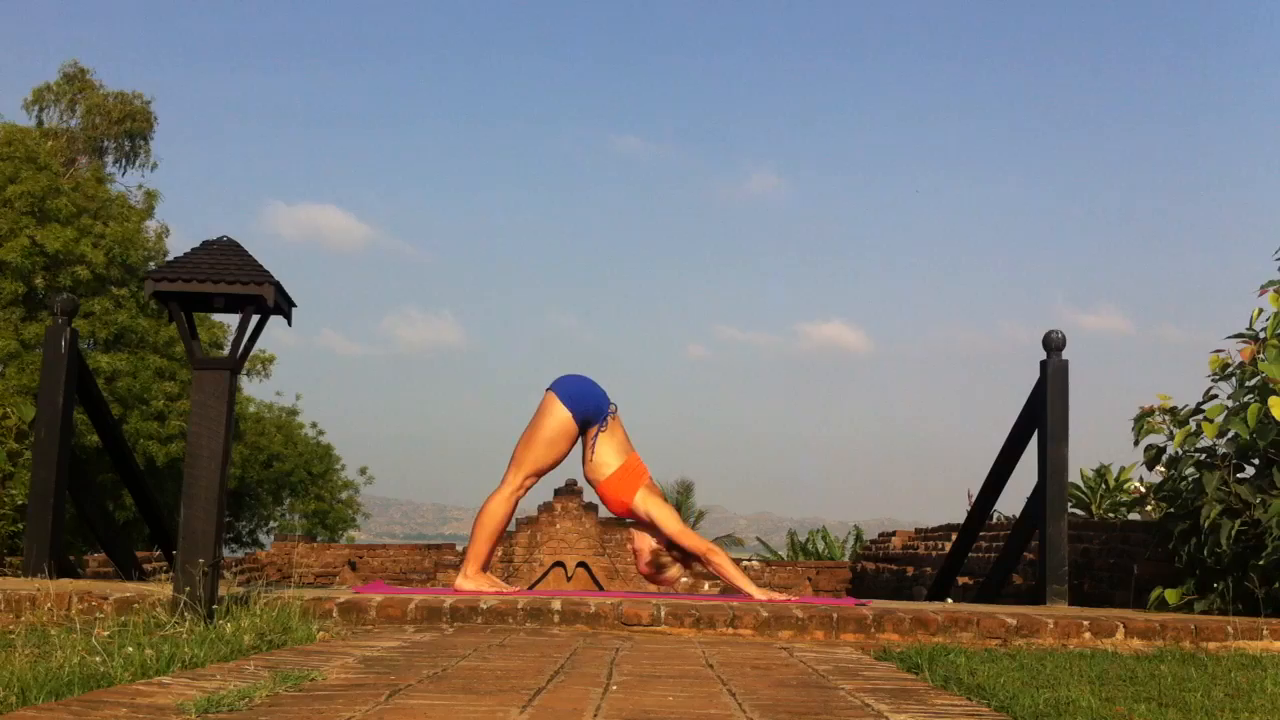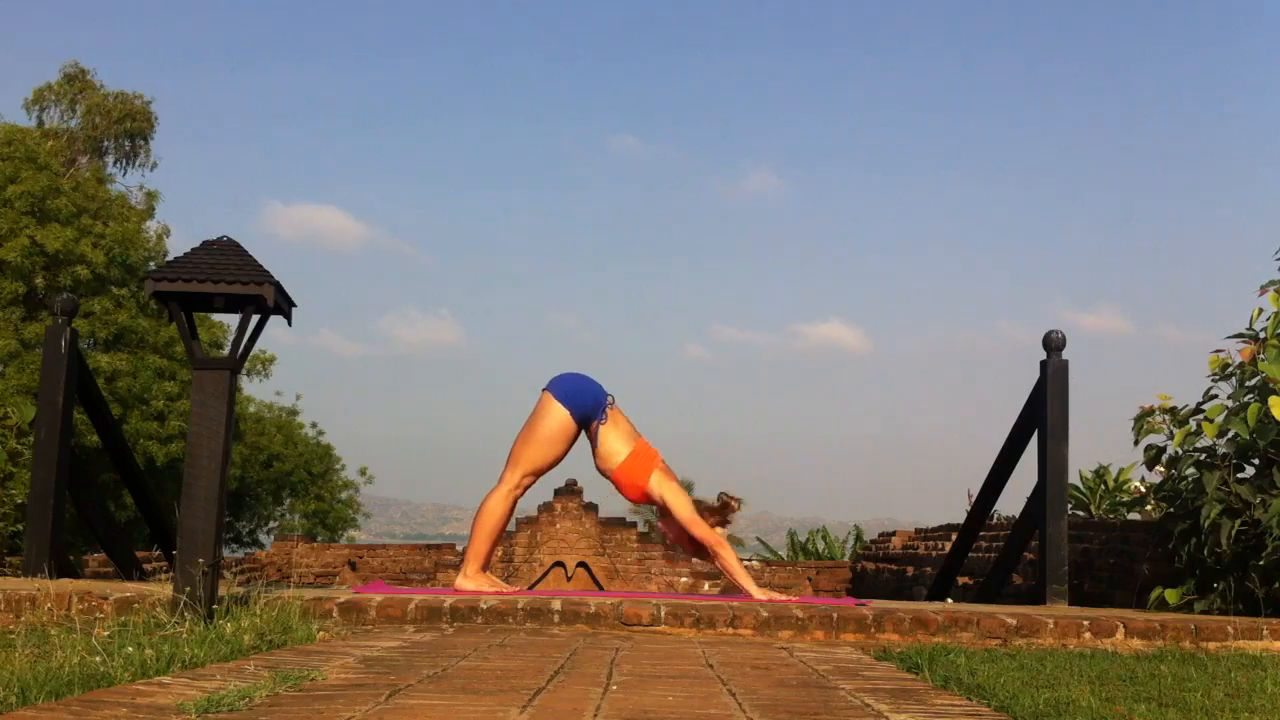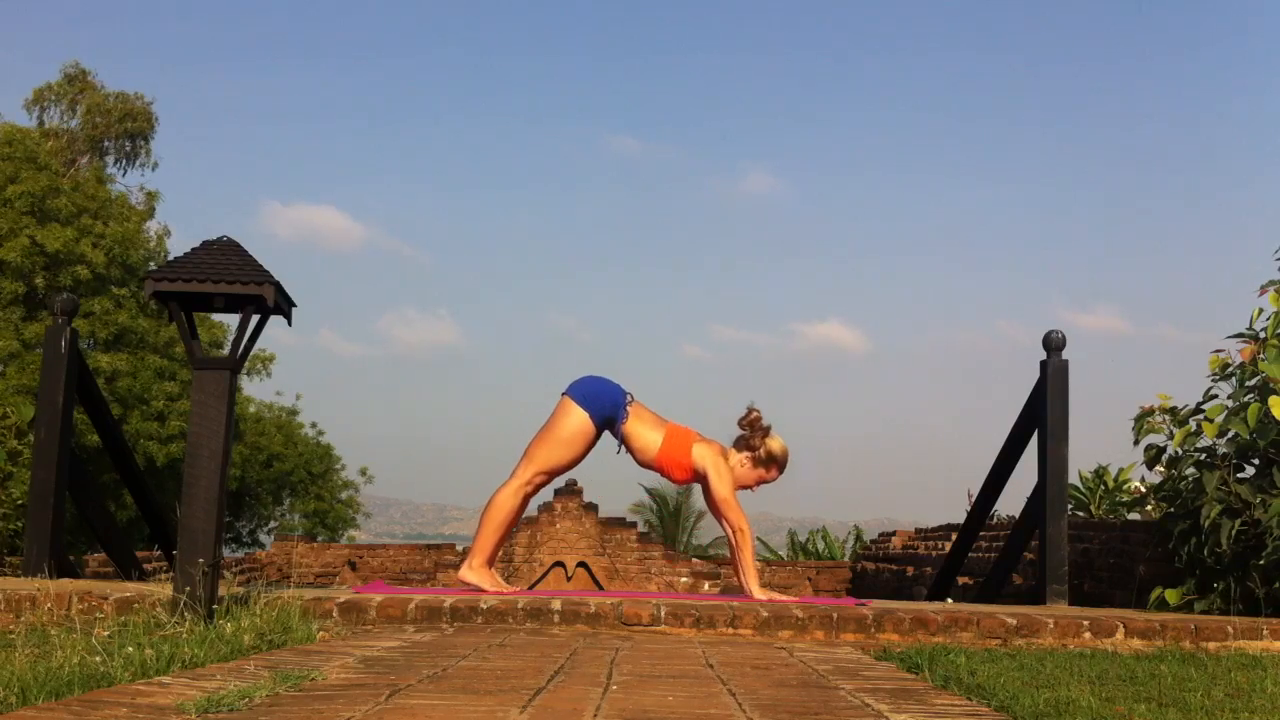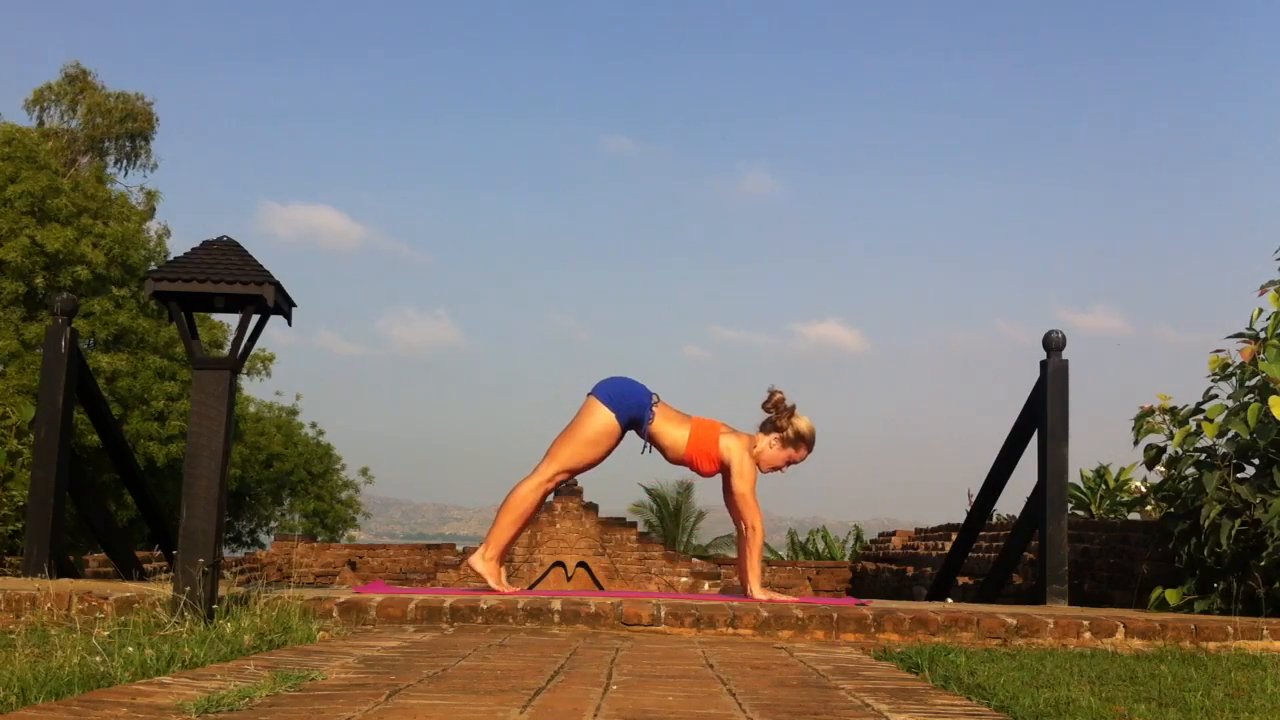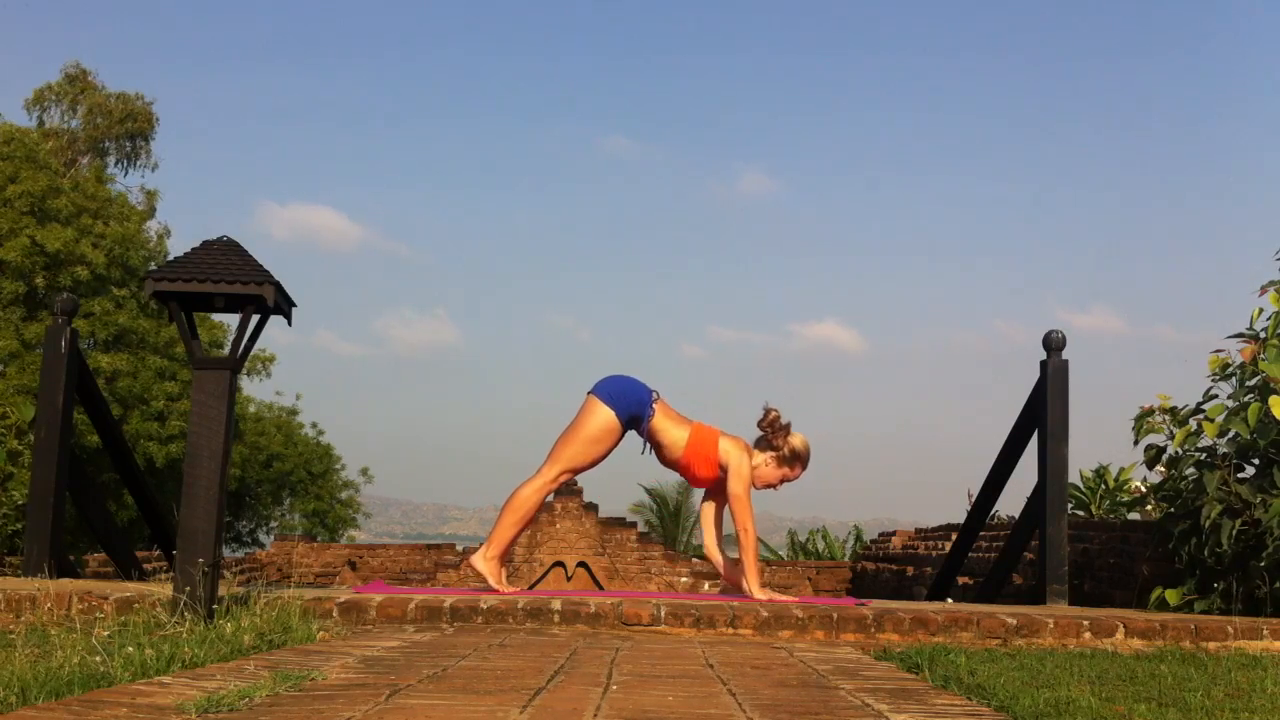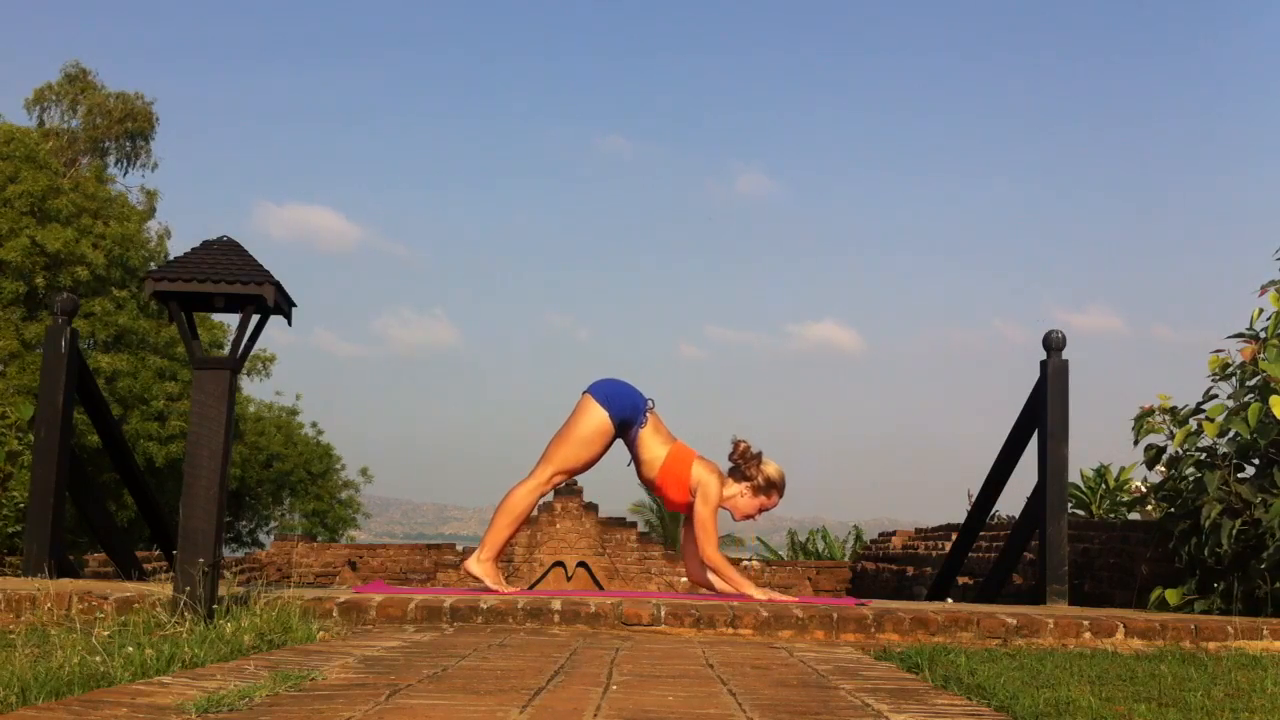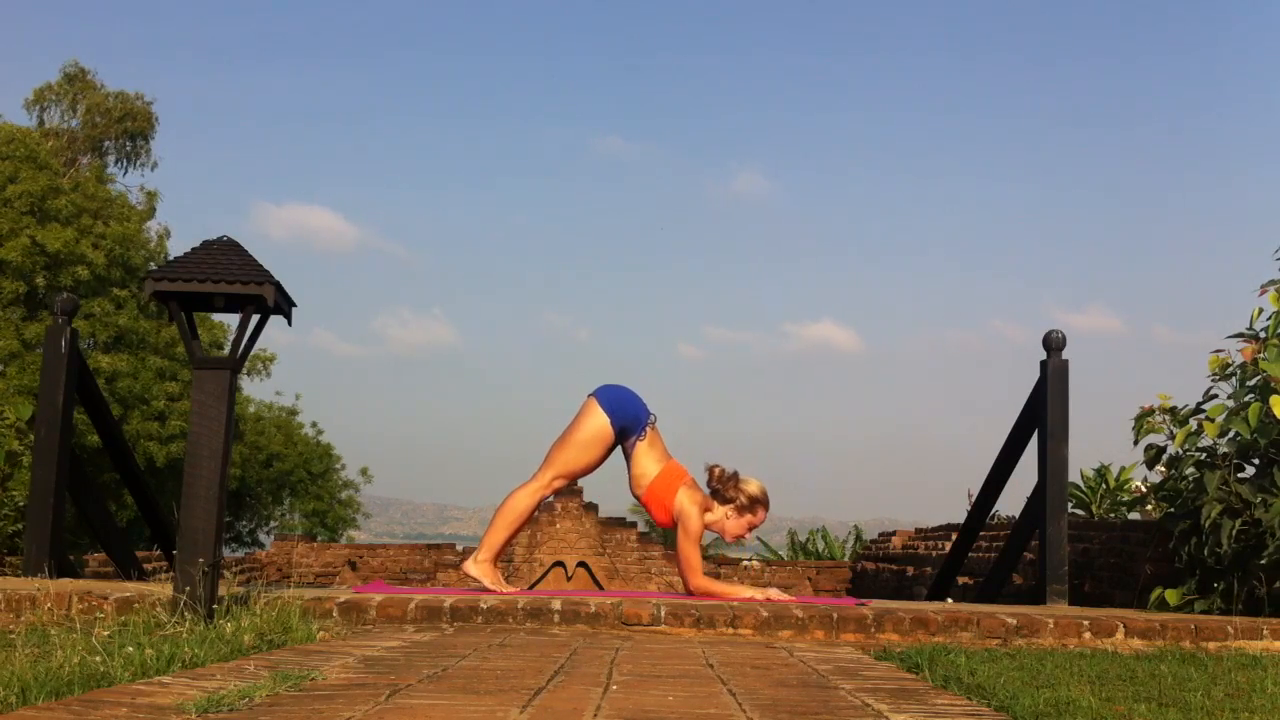
dt=0.5s
person 1, frame 1
left shoulder: (651, 509)
right shoulder: (649, 507)
left elbow: (706, 551)
left wrist: (752, 590)
right wrist: (755, 591)
left hip: (583, 403)
right hip: (578, 399)
left knee: (519, 485)
right knee: (515, 483)
left ankle: (479, 570)
right ankle: (469, 573)
person 1, frame 2
left shoulder: (669, 495)
right shoulder: (668, 493)
left elbow: (713, 542)
right elbow: (715, 542)
left wrist: (752, 588)
right wrist: (754, 590)
left hip: (581, 401)
right hip: (576, 398)
left knee: (517, 484)
right knee: (512, 483)
left ankle: (478, 570)
right ankle: (469, 573)
person 1, frame 3
left shoulder: (710, 466)
right shoulder: (713, 461)
left elbow: (732, 530)
right elbow: (741, 528)
left wrist: (749, 588)
right wrist: (755, 590)
left hip: (604, 407)
right hip: (598, 400)
left knee: (532, 482)
right knee: (525, 479)
left ankle: (485, 565)
right ankle: (475, 565)
person 1, frame 4
left shoulder: (735, 456)
right shoulder: (739, 451)
left elbow: (744, 526)
right elbow: (753, 526)
left wrist: (749, 586)
right wrist: (756, 588)
left hip: (629, 406)
right hip: (624, 400)
left knee: (551, 479)
right knee: (547, 476)
left ankle: (495, 559)
right ankle: (487, 555)
person 1, frame 5
left shoulder: (722, 476)
right shoulder: (738, 457)
left elbow: (712, 548)
right elbow: (745, 530)
left wrist: (749, 587)
right wrist: (756, 589)
left hip: (629, 406)
right hip: (623, 399)
left knee: (555, 478)
right knee: (551, 476)
left ankle: (495, 558)
right ankle: (489, 555)
person 1, frame 6
left shoulder: (699, 497)
right shoulder: (709, 483)
left elbow: (696, 570)
right elbow: (709, 554)
left wrist: (745, 591)
right wrist: (751, 589)
left hip: (620, 410)
right hip: (616, 402)
left knee: (548, 480)
right knee: (544, 478)
left ankle: (489, 560)
right ankle: (483, 558)
person 1, frame 7
left shoulder: (697, 509)
right shoulder: (691, 509)
left elbow: (694, 582)
right elbow: (696, 583)
left wrist: (752, 592)
right wrist: (752, 591)
left hip: (622, 415)
right hip: (617, 408)
left knee: (550, 484)
right knee: (545, 481)
left ankle: (488, 561)
right ankle: (481, 559)
